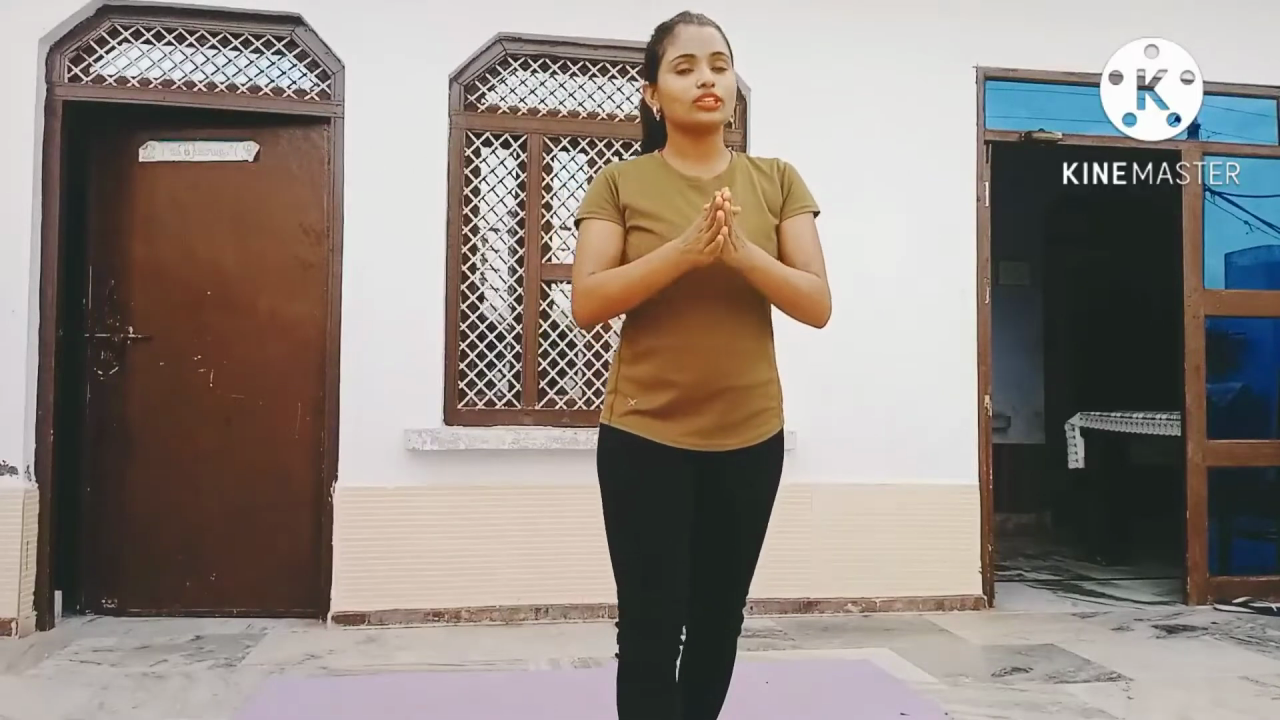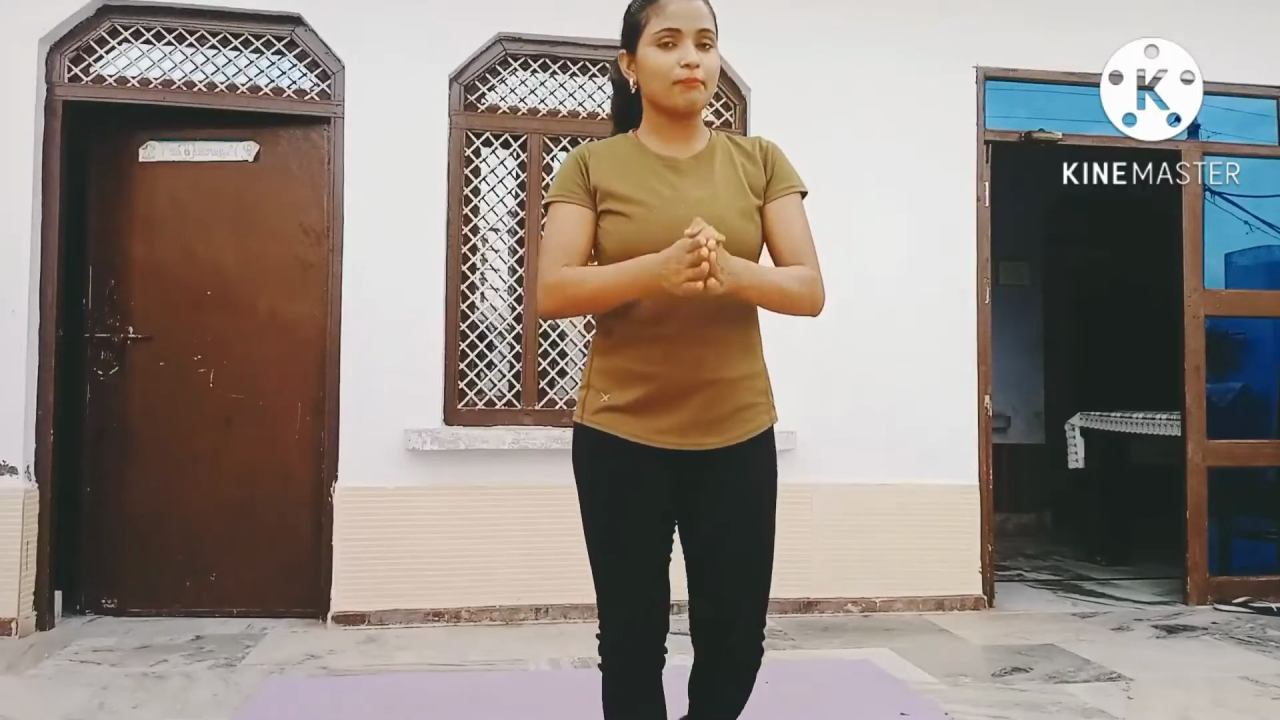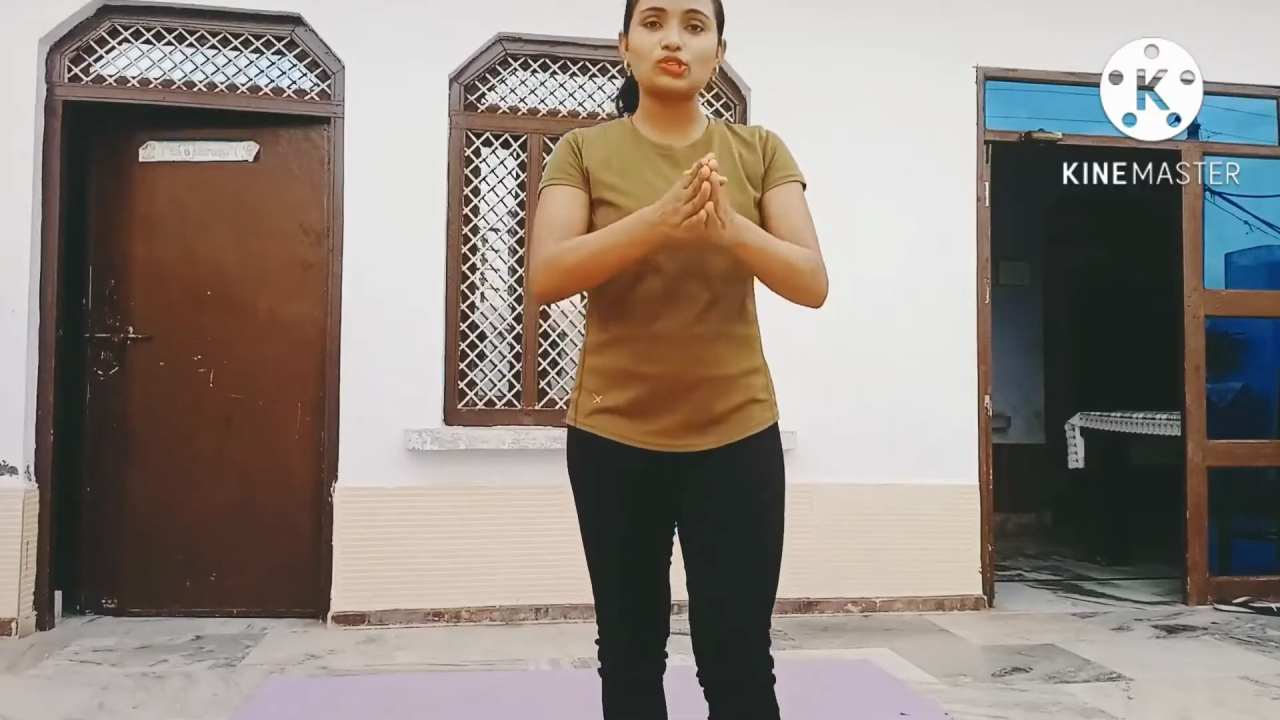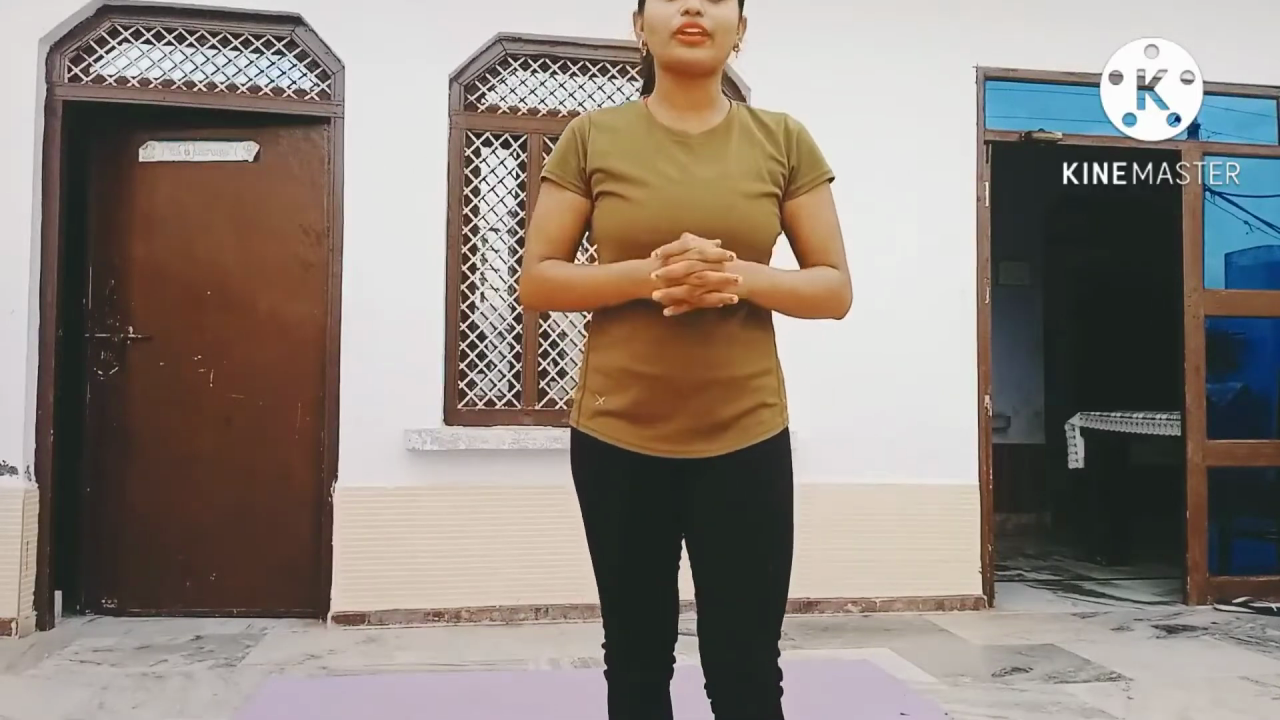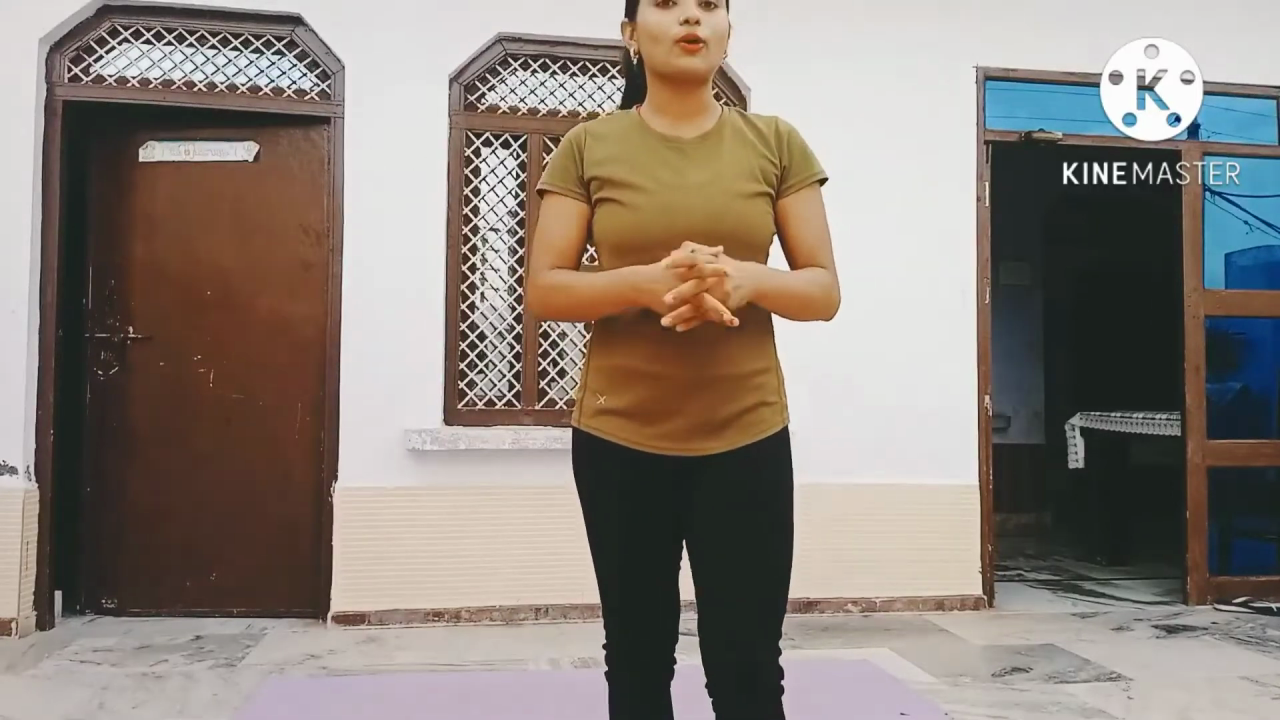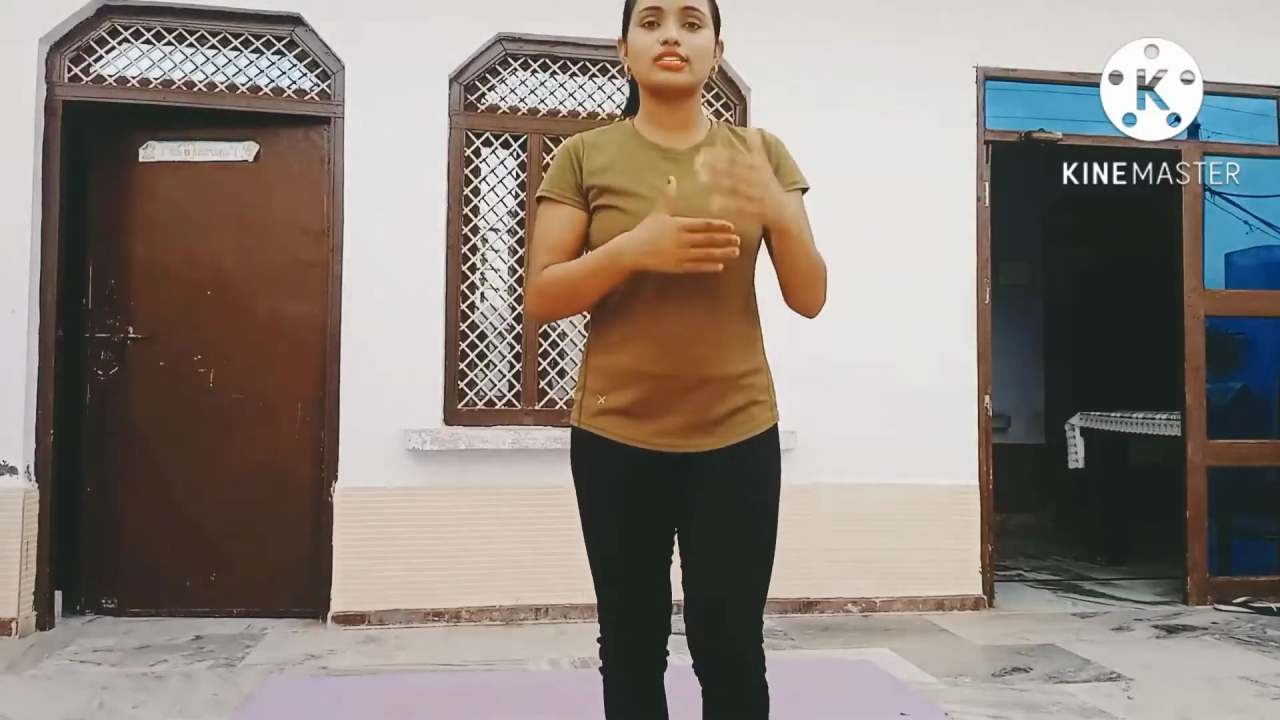
dt=0.4s
person 1, frame 1
left shoulder: (776, 181)
right shoulder: (619, 183)
left elbow: (818, 306)
right elbow: (585, 305)
left wrist: (741, 249)
right wrist: (684, 247)
left hip: (750, 438)
right hip: (644, 437)
left knee: (717, 624)
right knee: (649, 631)
person 1, frame 2
left shoulder: (760, 161)
right shoulder: (590, 165)
left elbow: (810, 291)
right elbow: (551, 293)
left wrist: (729, 272)
right wrist: (659, 269)
left hip: (737, 436)
right hip: (620, 436)
left knee: (733, 644)
right knee: (631, 644)
person 1, frame 3
left shoulder: (759, 151)
right shoulder: (584, 151)
left elbow: (813, 282)
right elbow: (544, 276)
left wrist: (726, 221)
right wrist: (661, 215)
left hip: (736, 435)
right hip: (613, 437)
left knee: (738, 661)
right knee: (629, 652)
person 1, frame 4
left shoulder: (783, 140)
right shoulder: (591, 138)
left elbow: (834, 290)
right elbow: (535, 282)
left wrist: (740, 277)
right wrist: (648, 276)
left hip: (745, 439)
right hip: (617, 437)
right knee: (636, 658)
person 1, frame 5
left shoulder: (775, 144)
right shoulder: (587, 148)
left elbow: (825, 293)
right elbow: (541, 295)
left wrist: (748, 279)
right wrist: (646, 282)
left hip: (747, 437)
right hip: (619, 438)
right knee: (638, 655)
person 1, frame 6
left shoulder: (762, 155)
right shoulder: (584, 157)
left elbow: (811, 298)
right elbow: (540, 299)
left wrist: (777, 216)
right wrist: (633, 250)
left hip: (737, 432)
right hip: (618, 434)
left knee: (731, 649)
right knee: (632, 643)
